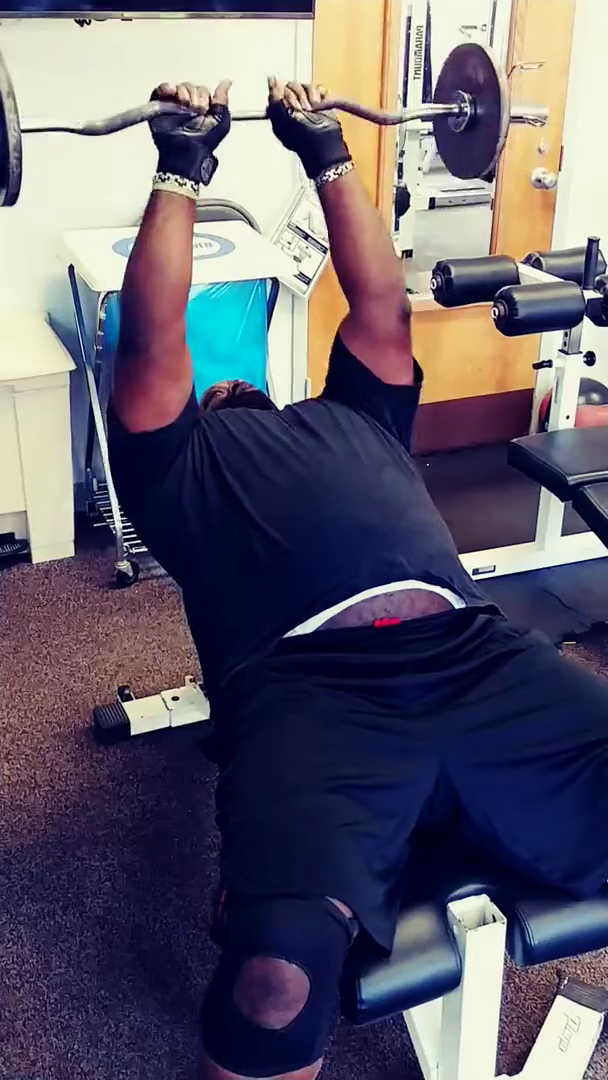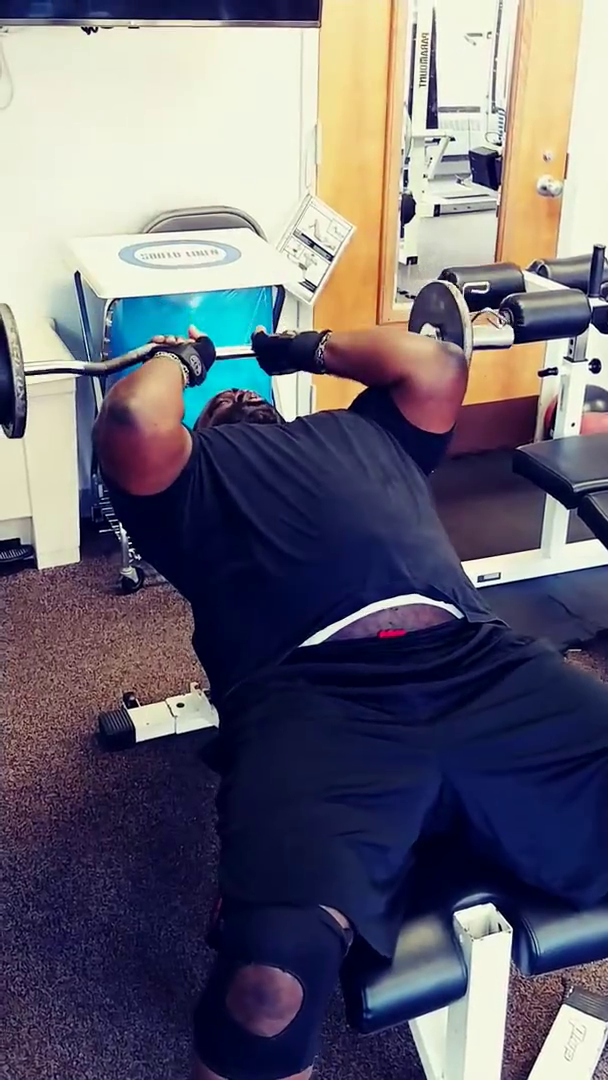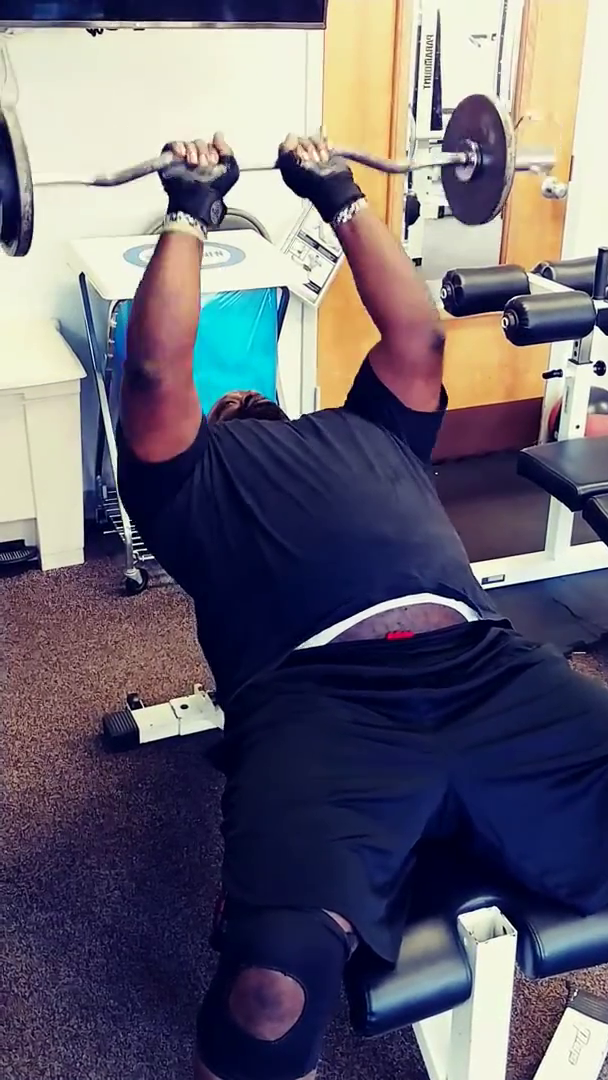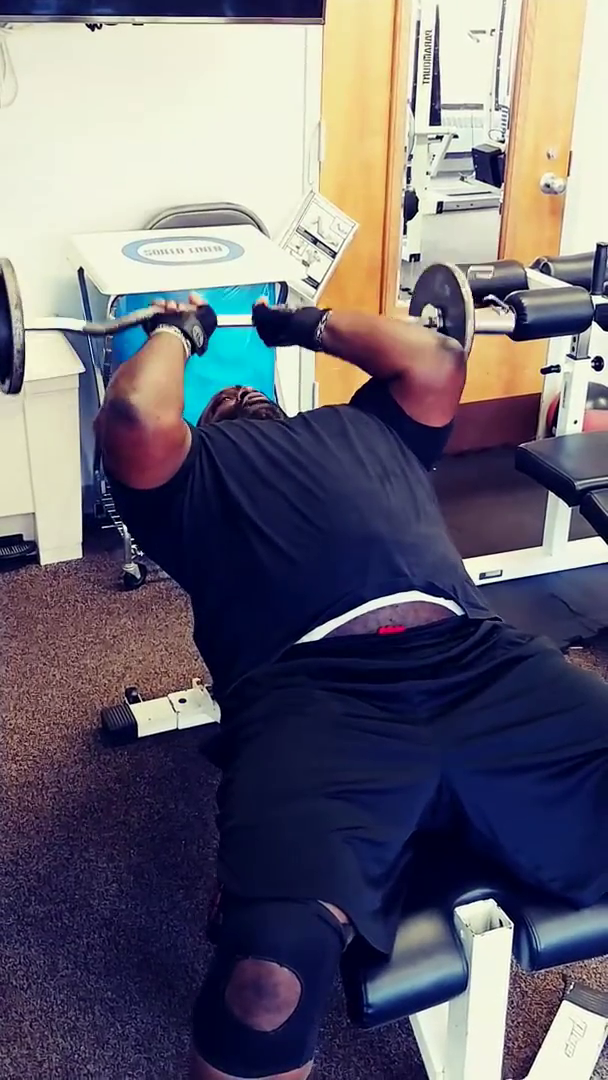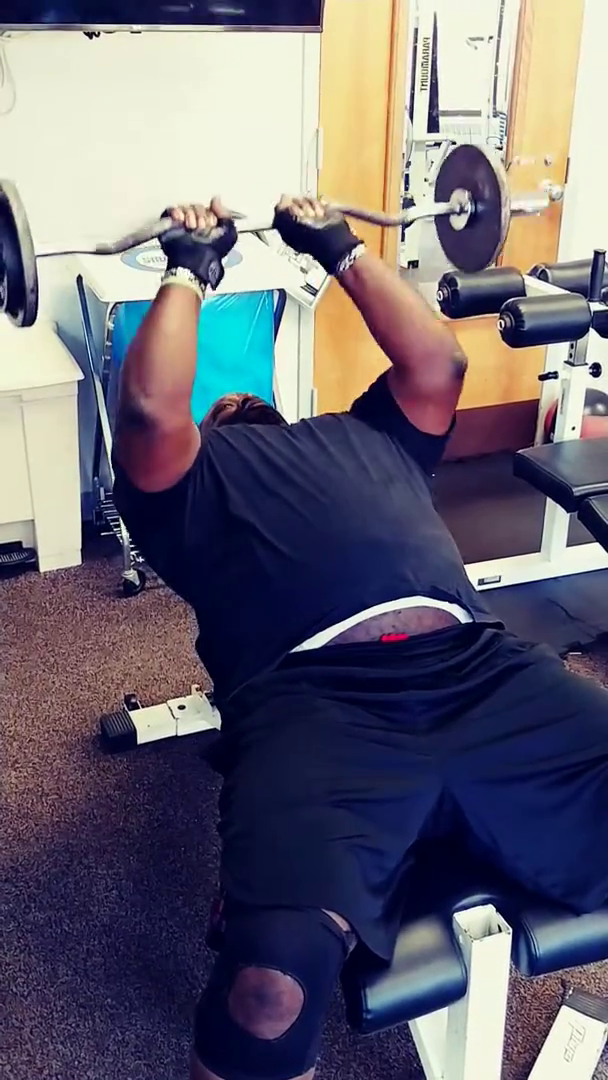
dt=1s
person 1, frame 1
left shoulder: (352, 421)
right shoulder: (183, 463)
left elbow: (381, 305)
right elbow: (152, 339)
left wrist: (327, 157)
right wrist: (182, 171)
left hip: (476, 654)
right hip: (307, 689)
right knee: (279, 967)
person 1, frame 2
left shoulder: (359, 430)
right shoulder: (193, 470)
left elbow: (438, 366)
right elbow: (131, 428)
left wrist: (316, 350)
right wrist: (175, 363)
left hip: (476, 661)
right hip: (312, 696)
right knee: (269, 979)
person 1, frame 3
left shoulder: (365, 429)
right shoulder: (195, 475)
left elbow: (414, 336)
right elbow: (156, 373)
left wrist: (341, 201)
right wrist: (189, 217)
left hip: (489, 667)
right hip: (317, 698)
right knee: (272, 979)
person 1, frame 4
left shoulder: (357, 428)
right shoulder: (194, 468)
left elbow: (438, 361)
right elbow: (136, 420)
left wrist: (318, 324)
right wrist: (175, 335)
left hip: (475, 660)
right hip: (313, 693)
right knee: (269, 973)
person 1, frame 5
left shoulder: (361, 433)
right shoulder: (192, 476)
left elbow: (436, 366)
right elbow: (149, 413)
left wrist: (340, 249)
right wrist: (188, 272)
left hip: (482, 668)
right hip: (314, 698)
right knee: (271, 980)
